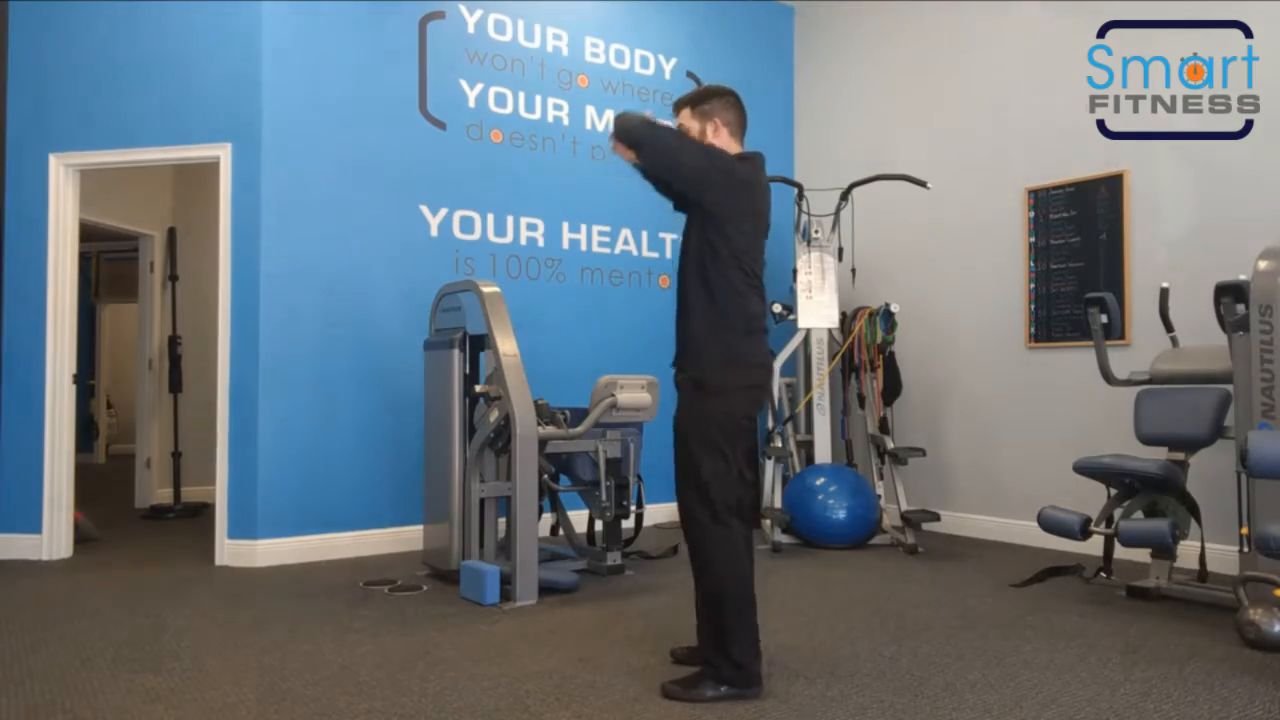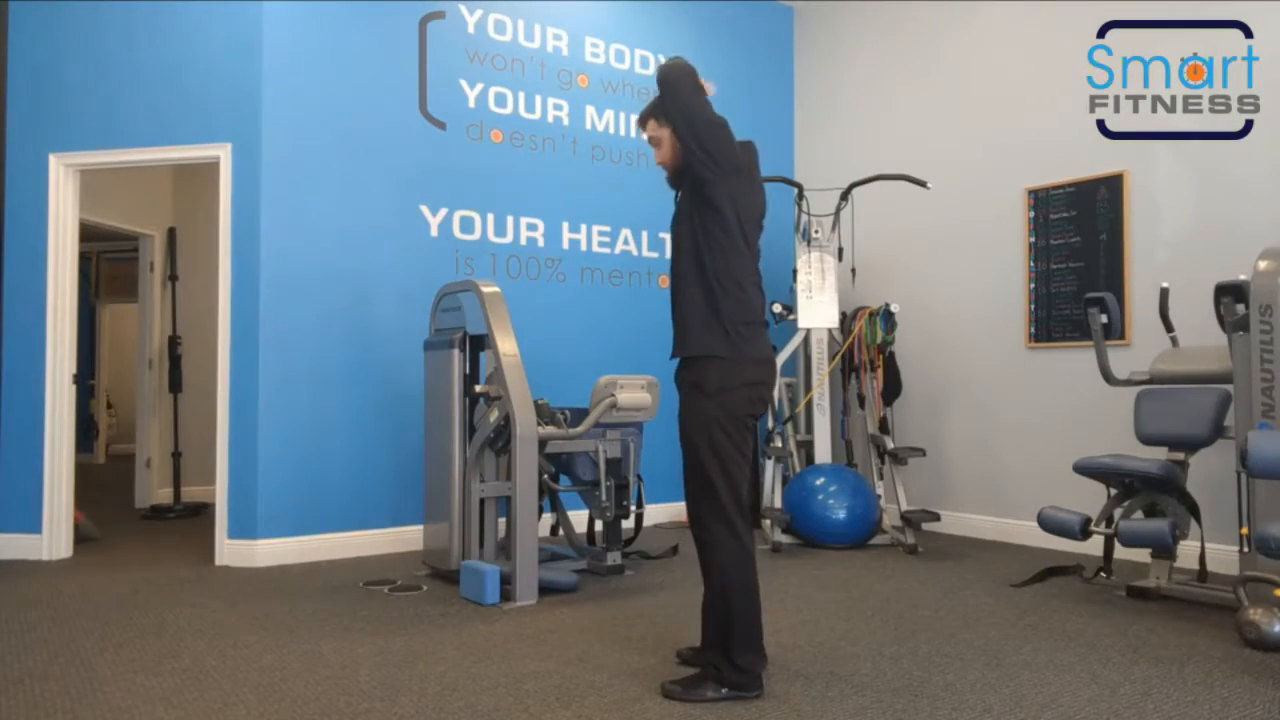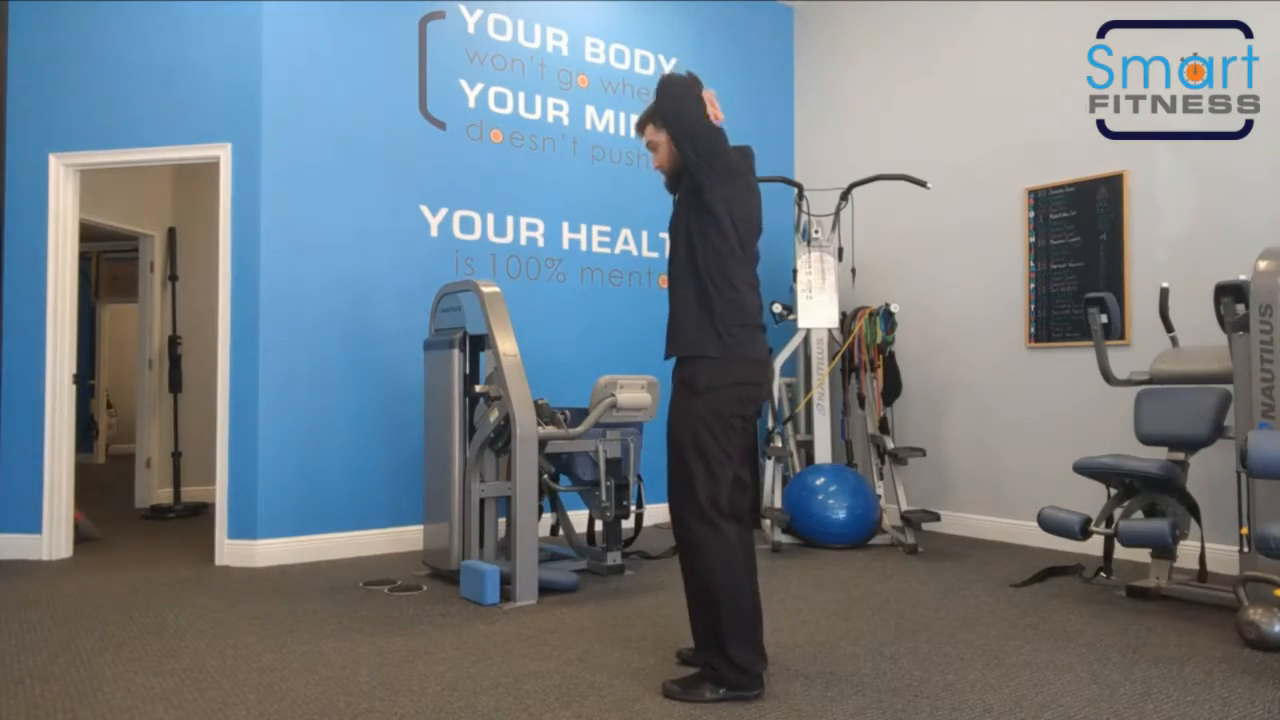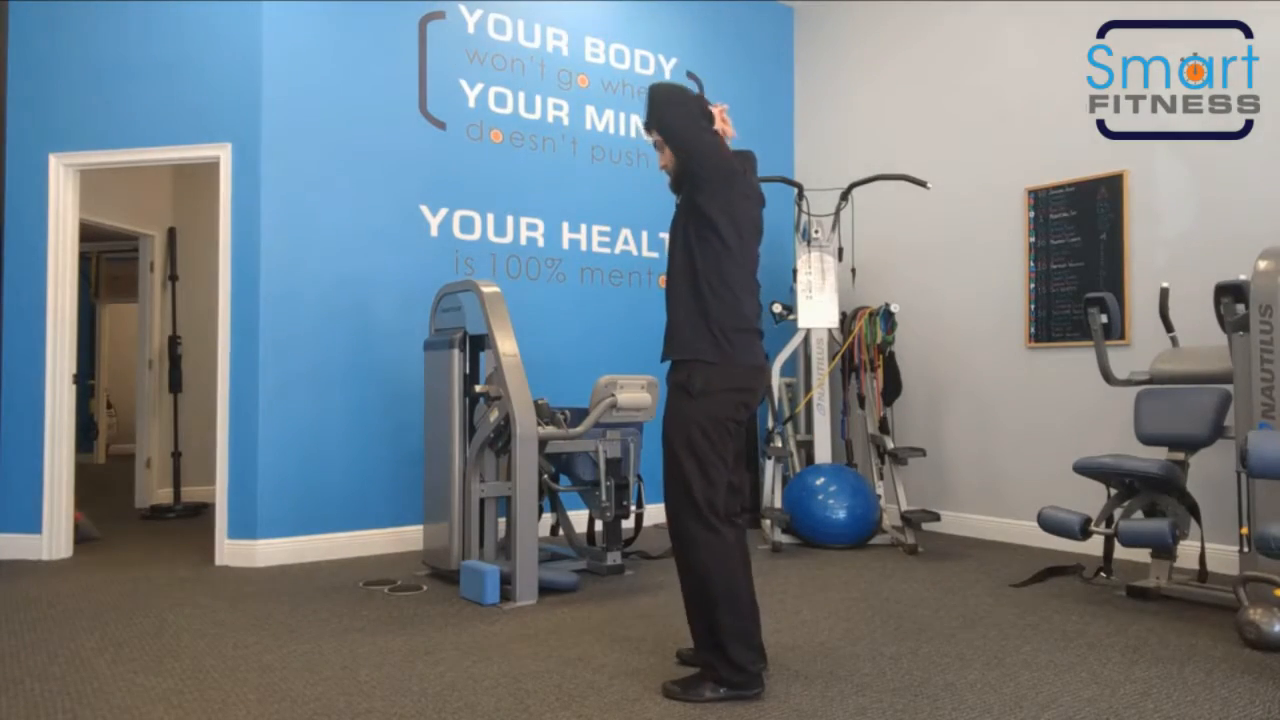
dt=0.4s
person 1, frame 1
left shoulder: (727, 176)
right shoulder: (732, 182)
left elbow: (639, 134)
right elbow: (681, 183)
left wrist: (628, 132)
right wrist: (640, 154)
left hip: (721, 372)
right hip: (733, 367)
left knee: (712, 514)
right knee: (727, 510)
left ankle: (733, 667)
right ankle: (725, 643)
person 1, frame 2
left shoulder: (723, 165)
right shoulder: (727, 174)
left elbow: (674, 78)
left wrist: (687, 89)
right wrist: (689, 99)
left hip: (722, 368)
right hip: (733, 363)
left knee: (720, 518)
right knee: (724, 514)
left ankle: (735, 669)
right ankle: (731, 646)
person 1, frame 3
left shoulder: (716, 169)
right shoulder: (727, 176)
left elbow: (674, 89)
left wrist: (699, 109)
right wrist: (704, 116)
left hip: (715, 369)
right hip: (736, 365)
left knee: (704, 515)
right knee: (727, 513)
left ankle: (733, 669)
right ankle: (735, 648)
person 1, frame 4
left shoulder: (715, 173)
right shoulder: (732, 181)
left elbow: (662, 99)
right elbow: (689, 151)
left wrist: (706, 119)
right wrist: (709, 124)
left hip: (711, 372)
right hip: (731, 366)
left knee: (700, 517)
right knee: (717, 513)
left ankle: (733, 669)
right ankle: (733, 648)
